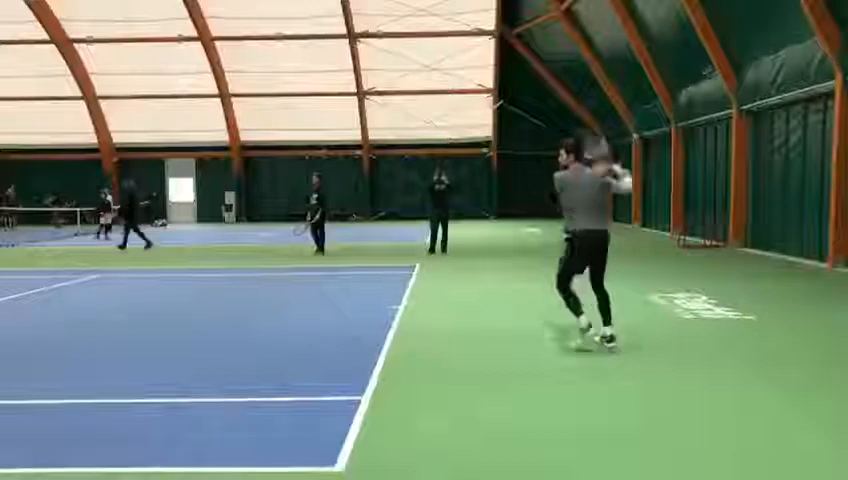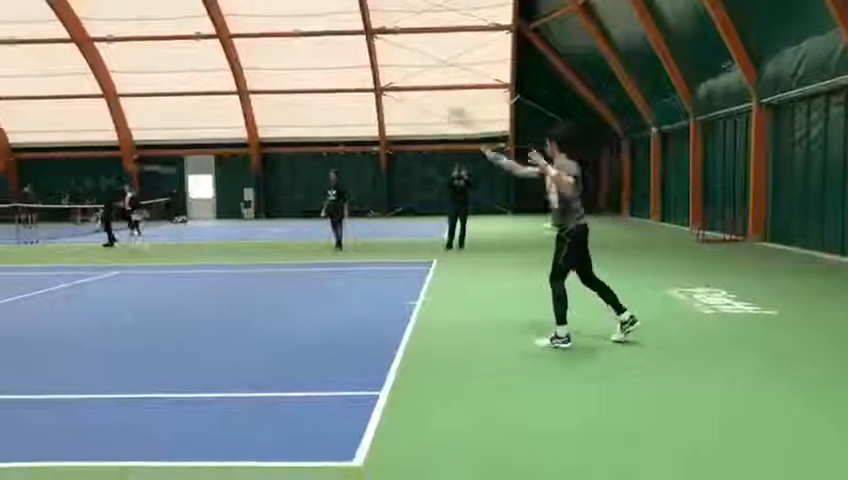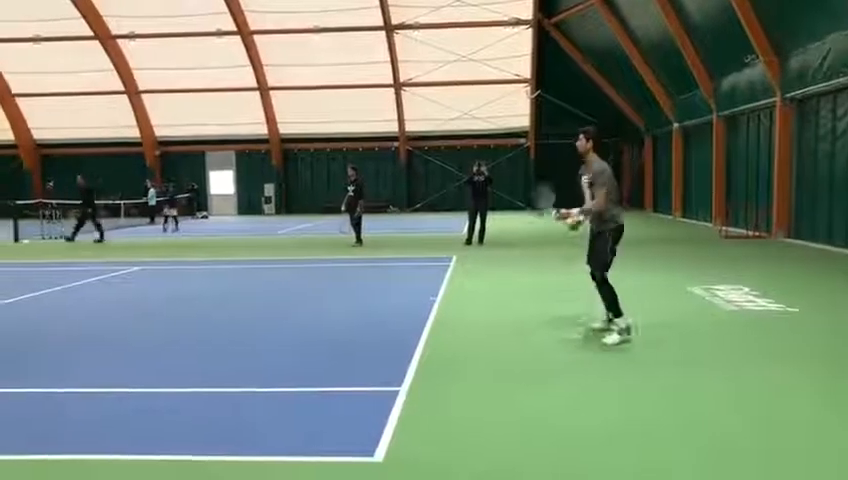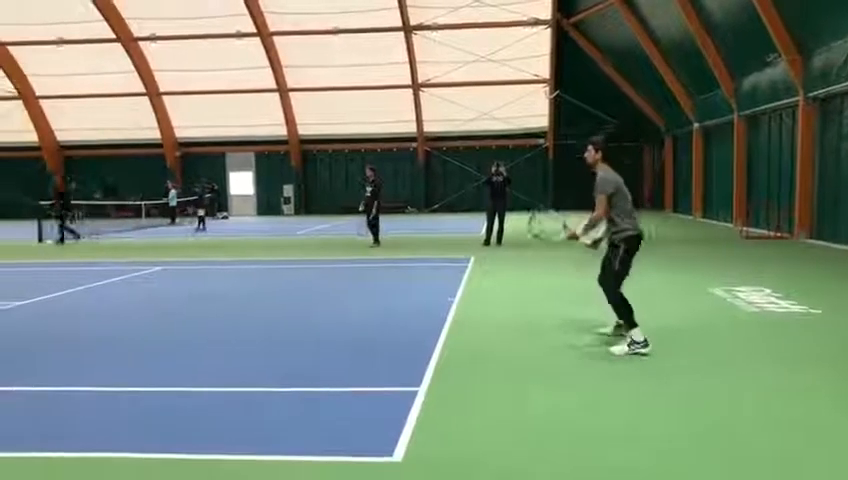
dt=0.7s
person 1, frame 1
left shoulder: (559, 177)
right shoulder: (598, 175)
right elbow: (625, 189)
right wrist: (620, 172)
left hip: (580, 237)
right hip: (601, 235)
left knee: (562, 282)
right knee: (598, 284)
left ankle: (583, 322)
right ankle: (607, 333)
person 1, frame 2
left shoulder: (569, 167)
right shoulder: (552, 167)
left elbow: (567, 191)
right elbow: (523, 172)
left wrist: (547, 168)
right wrist: (498, 159)
left hip: (571, 231)
right hip: (574, 230)
left knee: (556, 279)
right knee: (588, 278)
left ankle: (562, 335)
right ankle: (626, 318)
person 1, frame 3
left shoulder: (599, 169)
right shoulder: (584, 169)
left elbow: (599, 204)
left wrist: (574, 212)
right wrist: (580, 217)
left hip: (610, 228)
right hip: (598, 229)
left knee: (598, 275)
right knee: (597, 273)
left ankle: (623, 327)
right ankle: (612, 318)
person 1, frame 4
left shoulder: (603, 178)
right shoulder: (609, 176)
left elbow: (600, 214)
left wrist: (580, 232)
left hip: (625, 238)
right hip: (623, 237)
left knee: (610, 286)
right knee: (605, 280)
left ankle: (638, 340)
right ankle: (622, 324)
